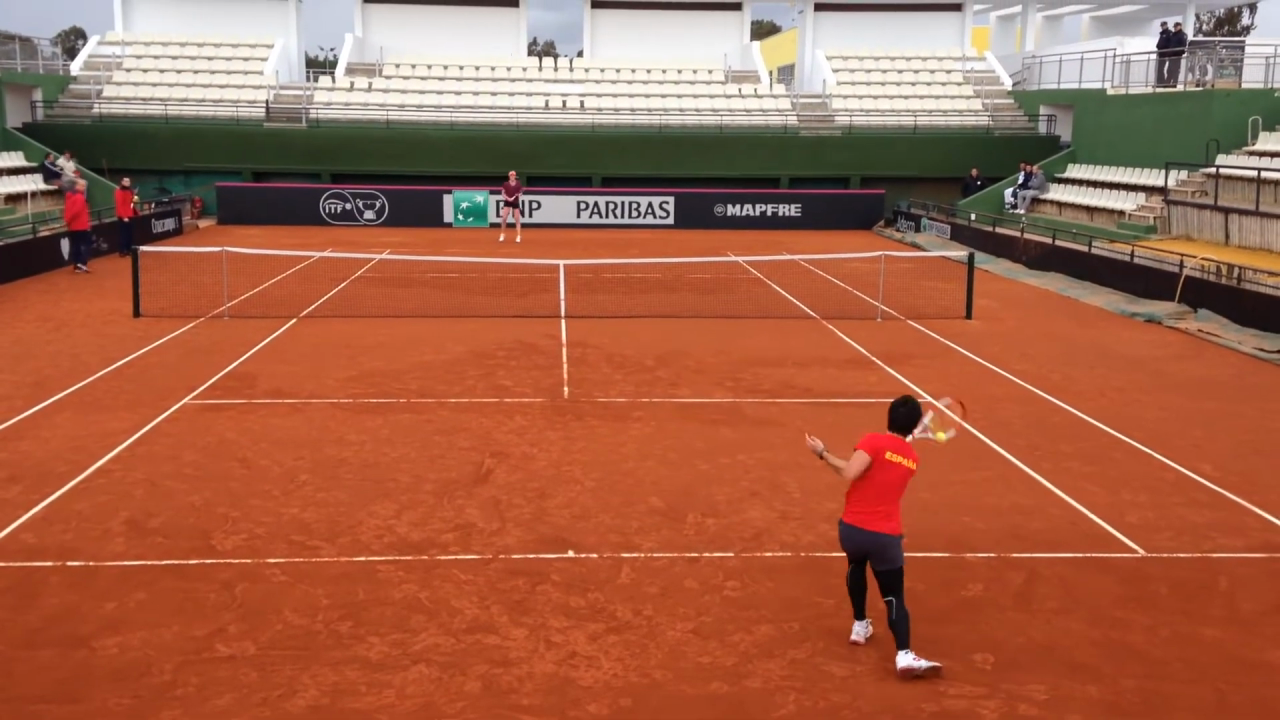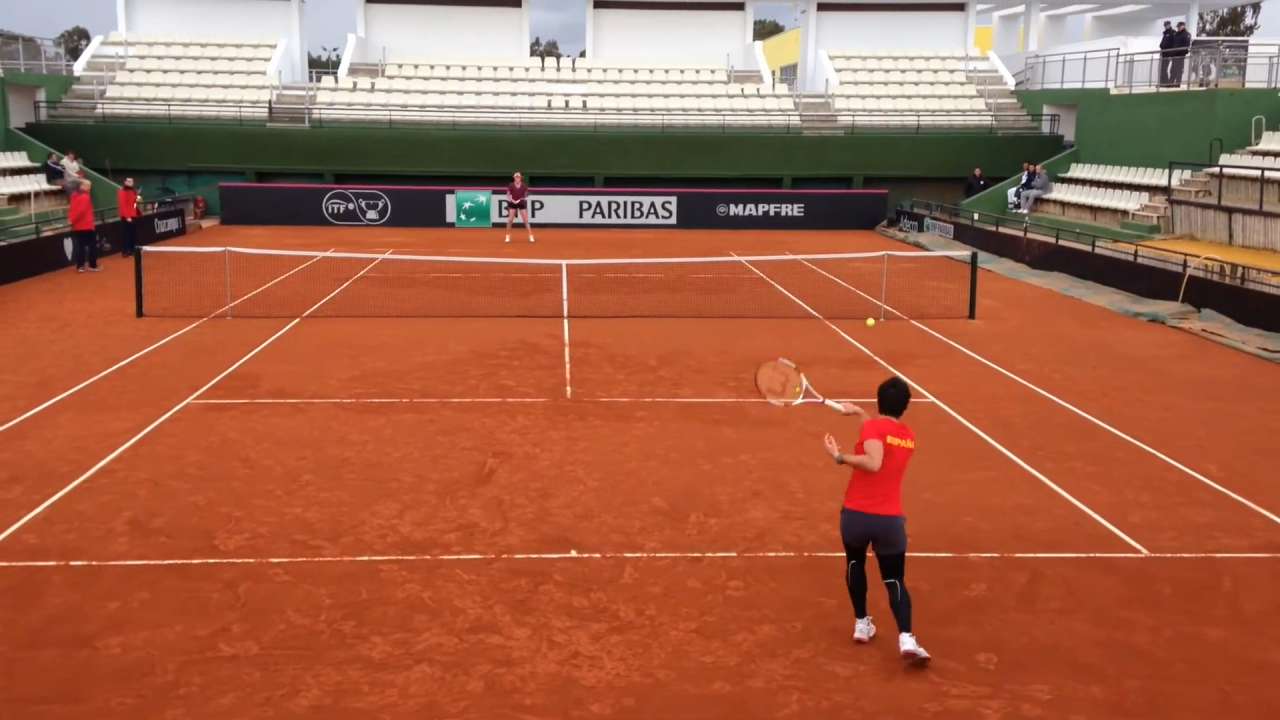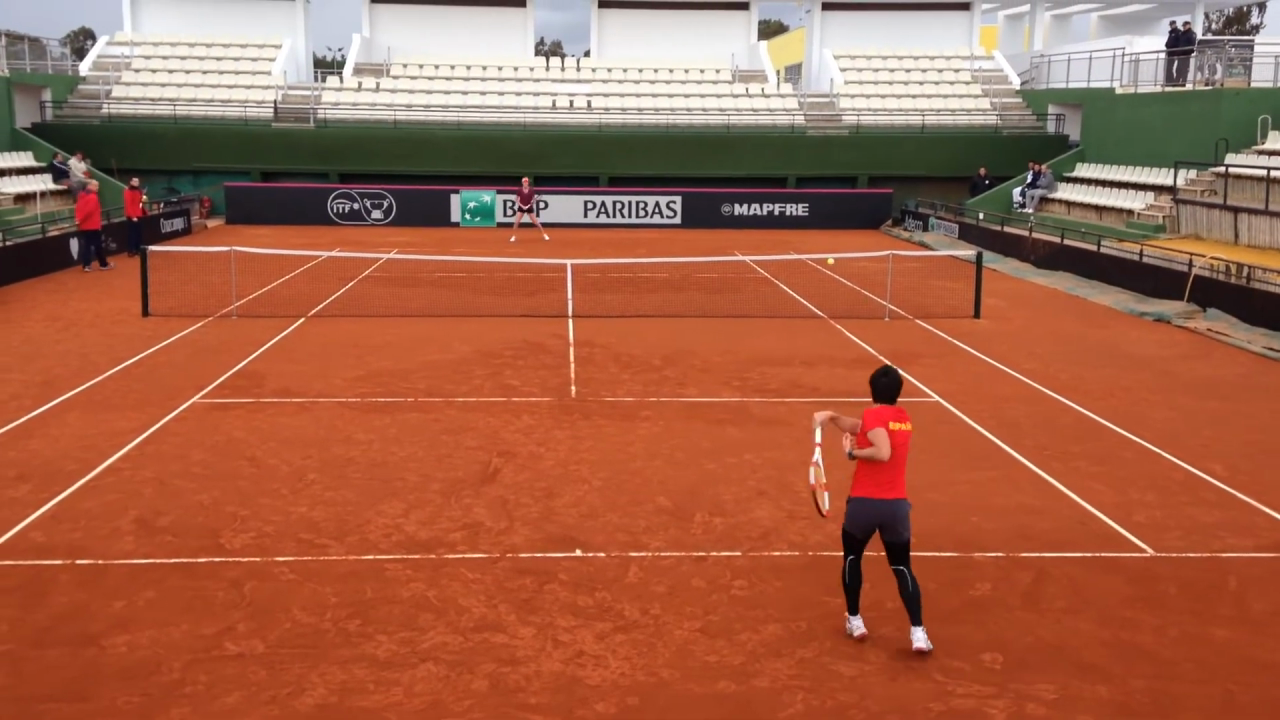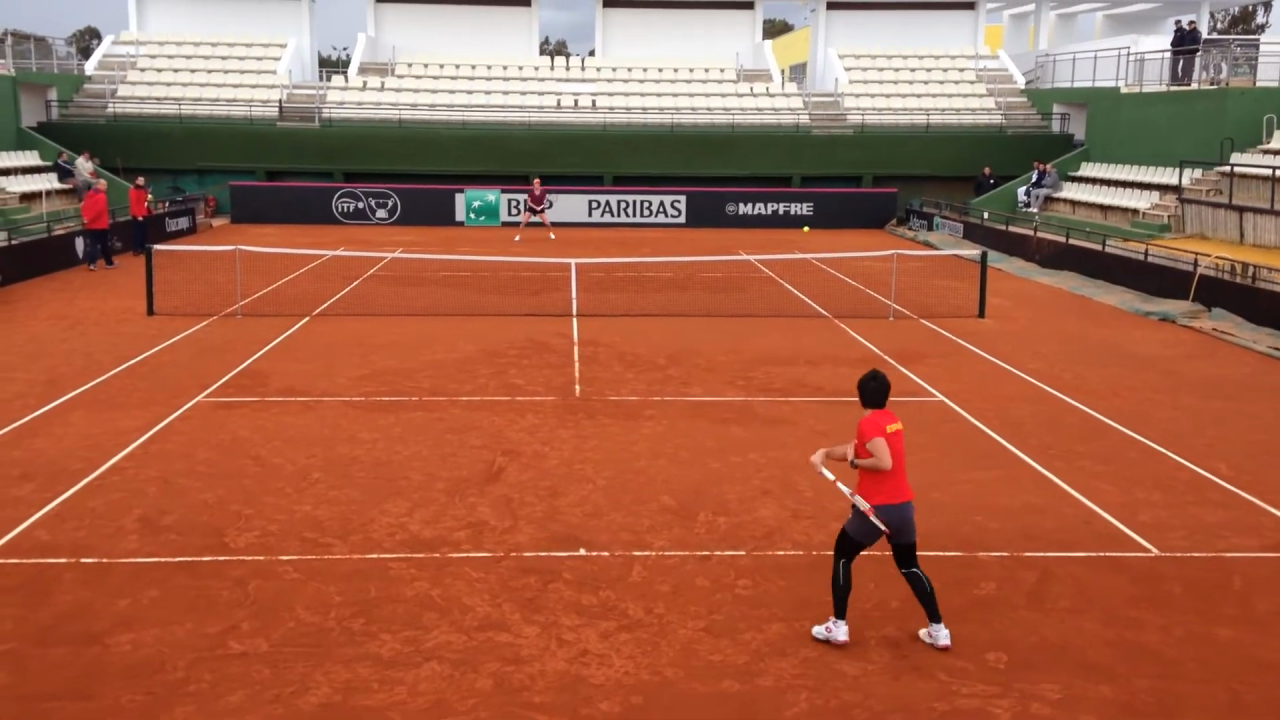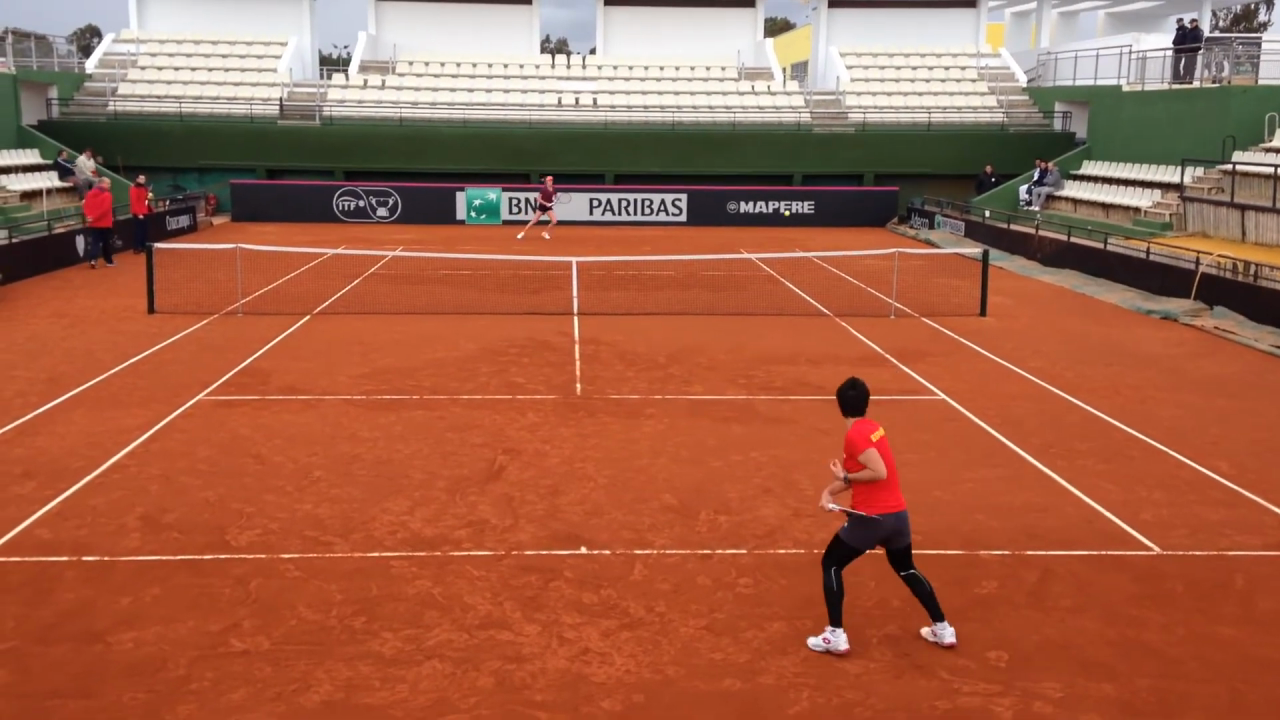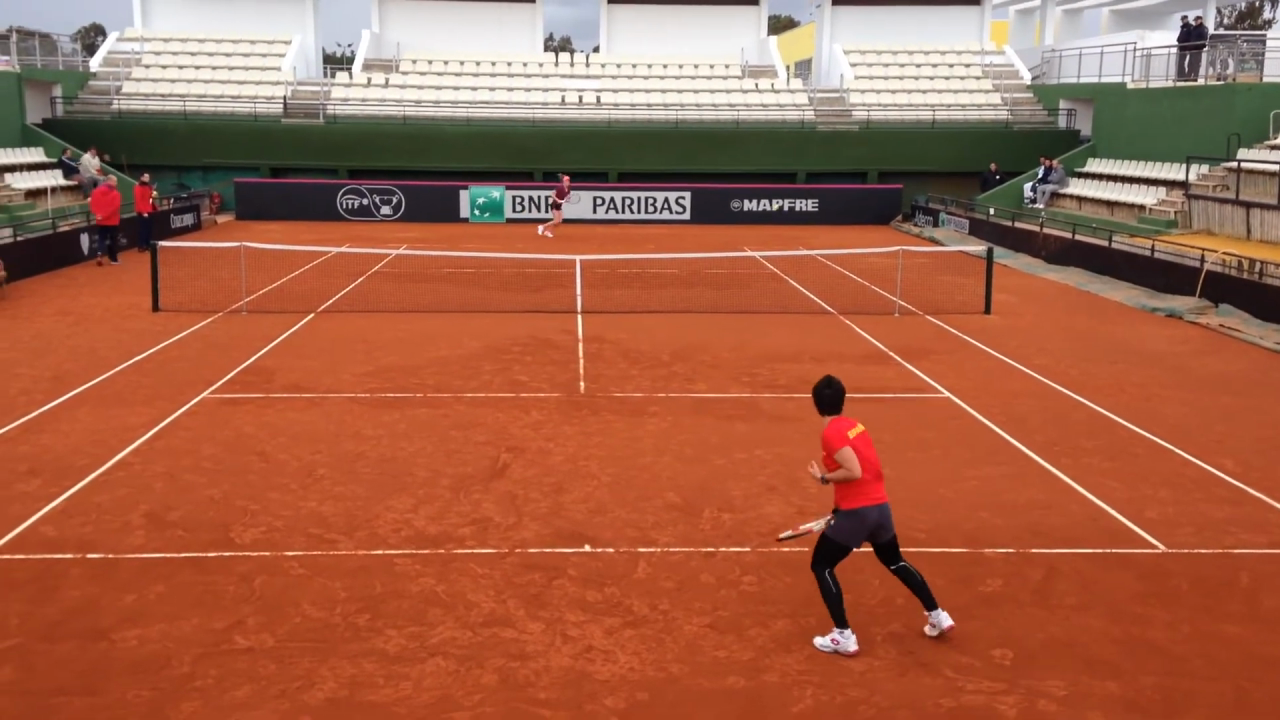
dt=0.1s
person 1, frame 1
left shoulder: (874, 441)
right shoulder: (912, 459)
left elbow: (851, 474)
left wrist: (823, 452)
left hip: (852, 528)
right hip: (887, 537)
left knee: (856, 566)
right knee: (894, 598)
left ankle: (860, 626)
right ankle: (905, 655)
person 1, frame 2
left shoulder: (872, 425)
right shoulder: (908, 436)
left elbow: (873, 463)
left wrist: (840, 456)
right wrist: (859, 413)
left hip: (857, 514)
right hip: (891, 518)
left knee: (855, 560)
right knee: (894, 581)
left ankle: (862, 624)
right ankle: (907, 639)
person 1, frame 3
left shoulder: (874, 415)
right shoulder: (903, 417)
left elbow: (883, 453)
left wrist: (852, 452)
right wrist: (833, 417)
left hip: (863, 502)
right hip: (896, 504)
left knee: (852, 555)
right knee: (902, 568)
left ankle: (855, 620)
right ankle: (918, 632)
person 1, frame 4
left shoulder: (868, 423)
right shoulder: (892, 420)
left elbow: (885, 463)
left wrist: (853, 460)
right wrist: (827, 452)
left hip: (874, 509)
right hip: (903, 507)
left knee: (842, 559)
right knee: (910, 566)
left ankle: (838, 626)
right ankle: (938, 631)
person 1, frame 5
left shoulder: (855, 434)
right shoulder: (871, 428)
left elbow: (879, 473)
left wrist: (845, 477)
right wrist: (832, 490)
left hip: (870, 518)
right hip: (897, 514)
left knee: (831, 565)
right knee: (906, 569)
left ankle: (835, 635)
right ankle: (943, 629)
person 1, frame 6
left shoulder: (831, 432)
right shoulder: (854, 425)
left elbow: (855, 472)
left wrist: (823, 477)
left hip: (853, 513)
right hip: (880, 507)
left knee: (821, 567)
right knee: (895, 562)
left ankle: (843, 636)
right ankle: (938, 616)
